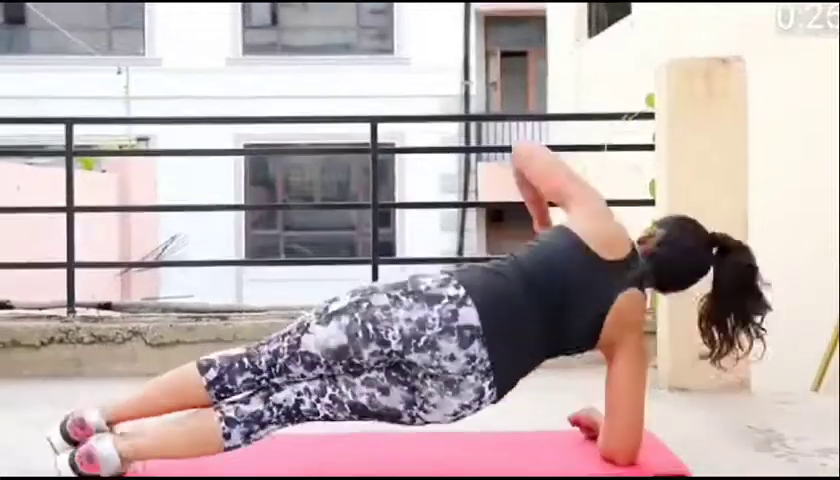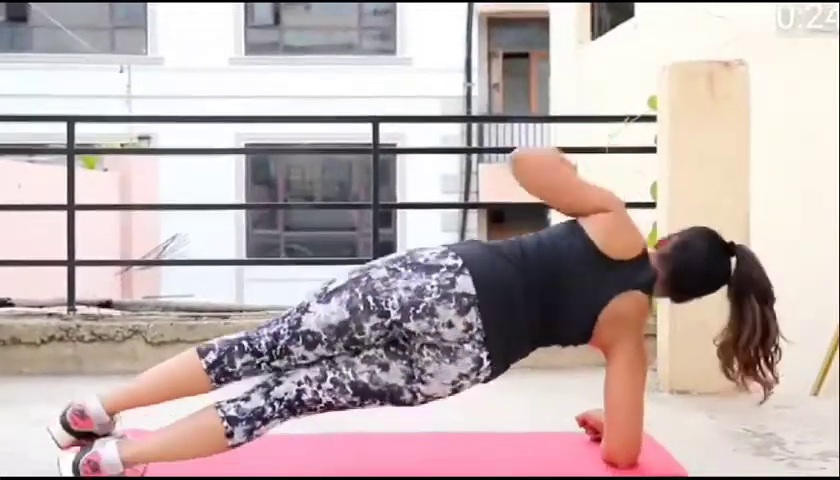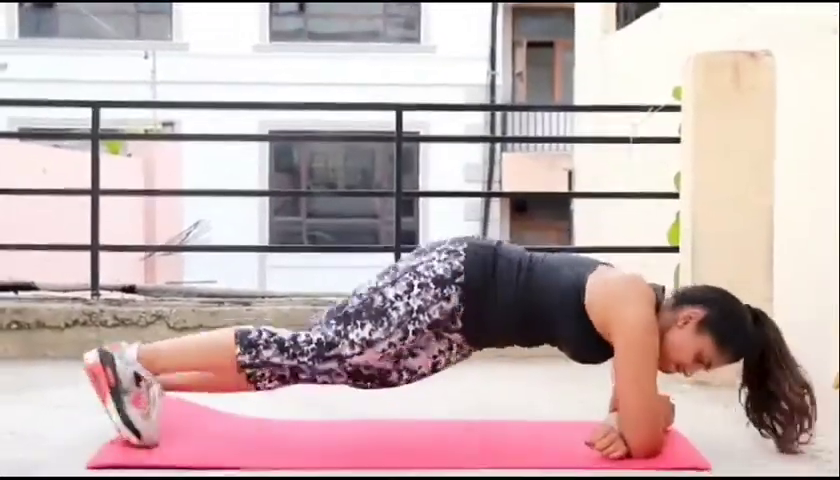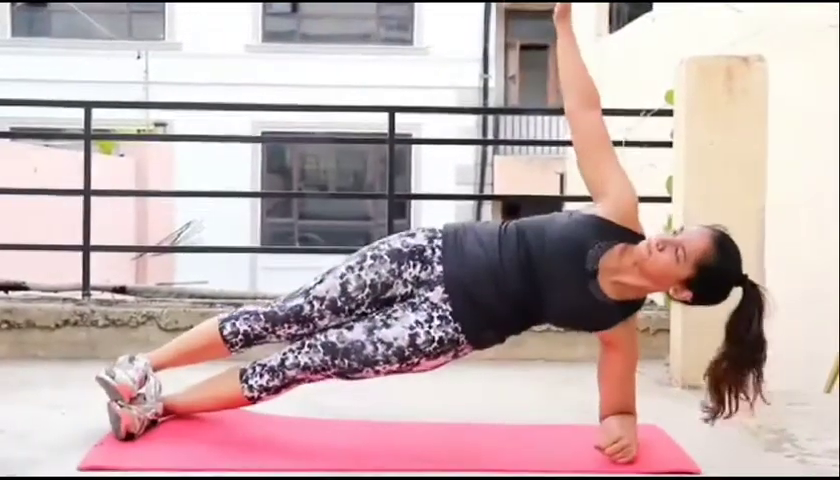
dt=1s
person 1, frame 1
left shoulder: (603, 224)
right shoulder: (630, 326)
left elbow: (526, 165)
left wrist: (538, 205)
right wrist: (592, 422)
left hip: (436, 306)
right hip: (459, 386)
left knee: (257, 368)
right knee: (283, 404)
person 1, frame 2
left shoulder: (610, 221)
right shoulder: (629, 325)
left elbow: (526, 163)
left wrist: (560, 179)
left hip: (430, 277)
right hip: (457, 353)
left knee: (262, 350)
right knee: (285, 398)
left ankle: (95, 410)
person 1, frame 3
left shoulder: (643, 321)
right shoulder: (636, 309)
left elbow: (629, 418)
right elbow: (643, 432)
left wrist: (624, 421)
right wrist: (649, 418)
left hip: (465, 327)
right hip: (452, 277)
left knee: (330, 369)
right knee: (313, 349)
left ankle: (160, 381)
right ankle: (137, 361)
person 1, frame 4
left shoulder: (620, 324)
right shoulder: (621, 211)
left elbow: (616, 408)
right elbow: (585, 111)
left wrist: (622, 427)
left hip: (453, 323)
right hip: (437, 254)
left knee: (313, 361)
right knee: (289, 318)
left ankle: (155, 405)
right ankle: (143, 372)
